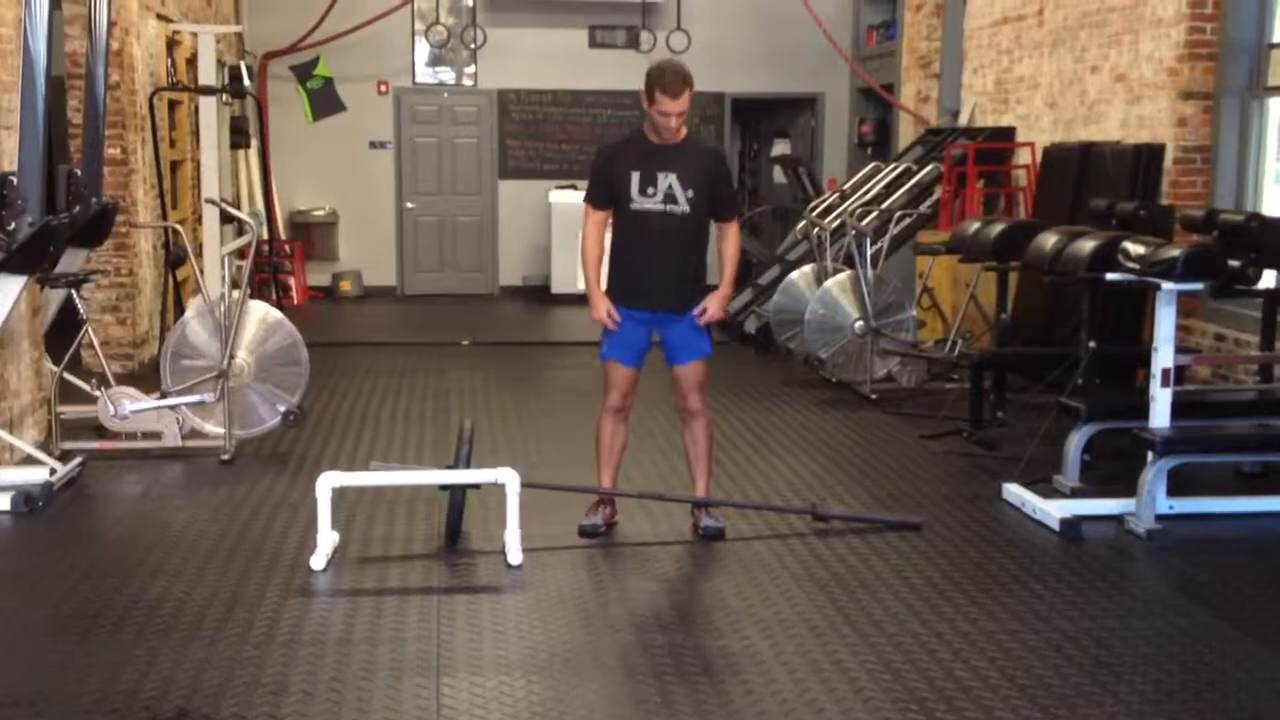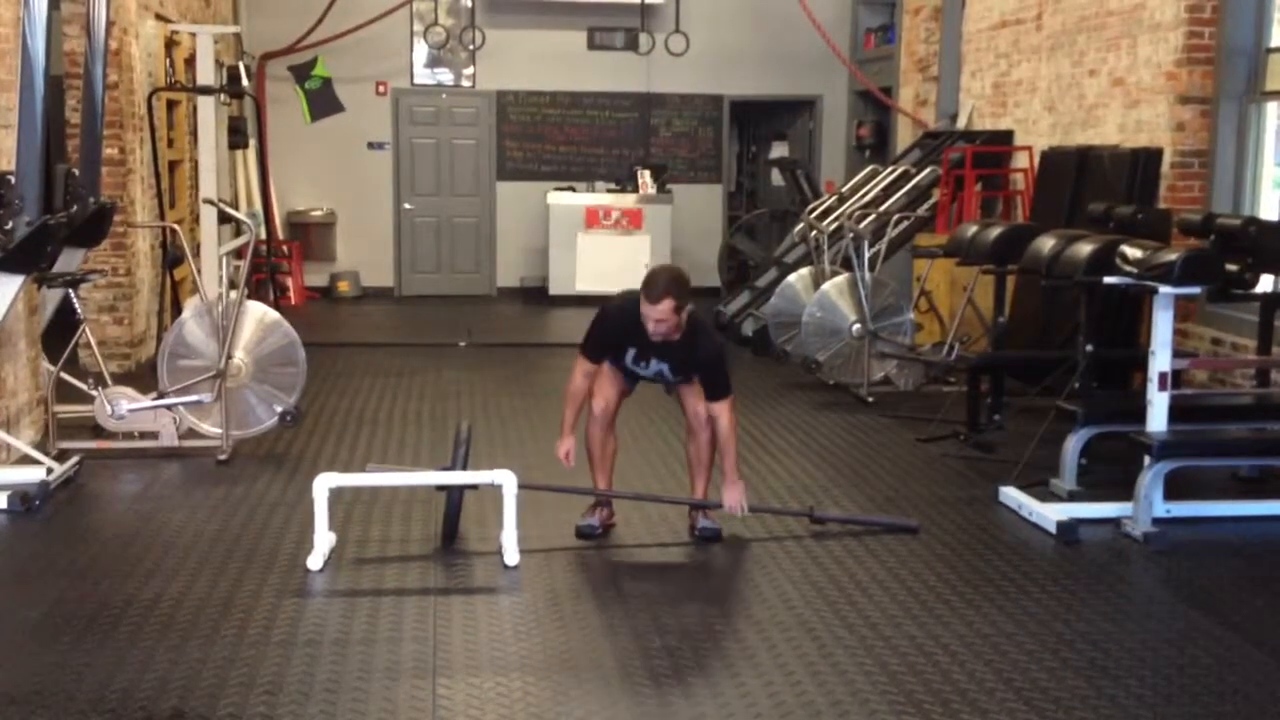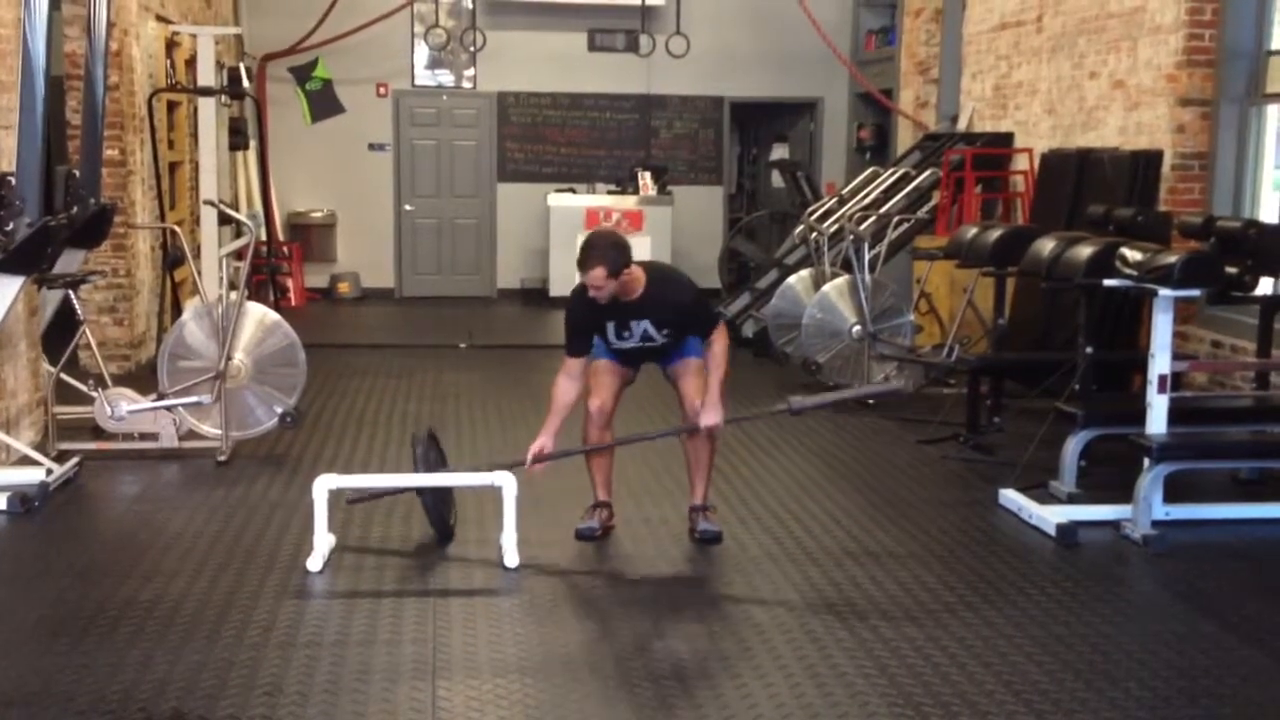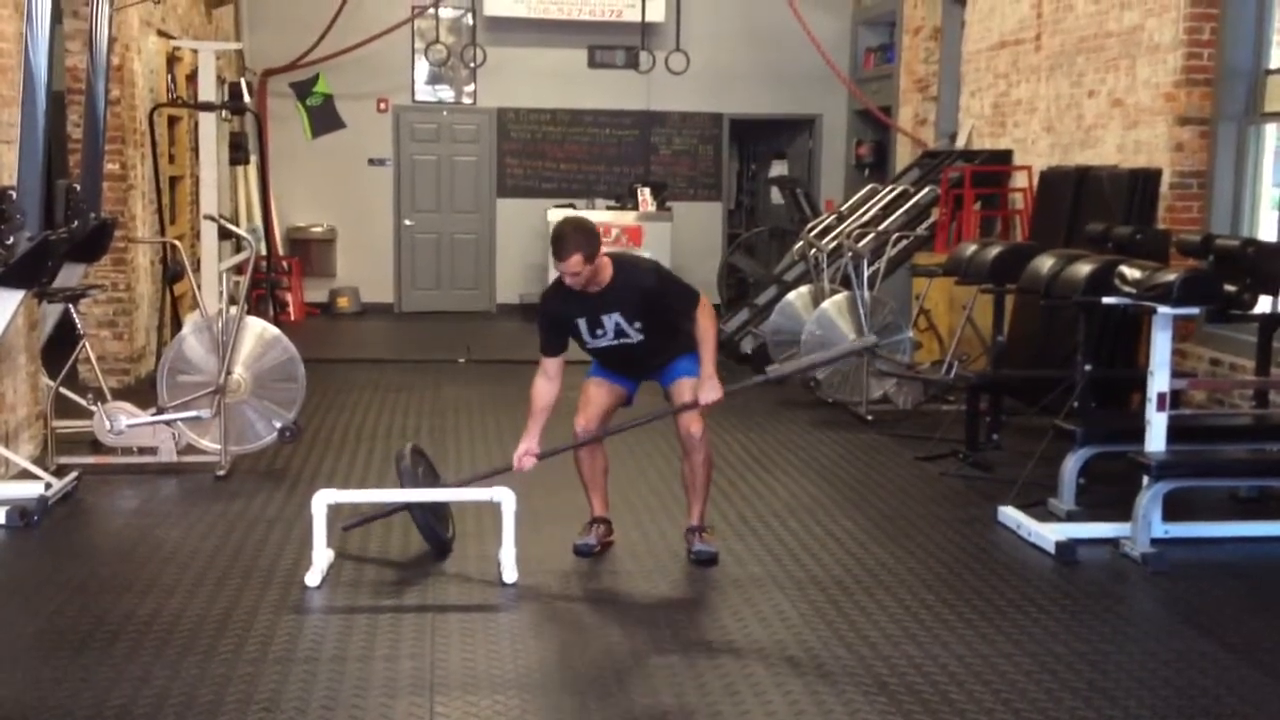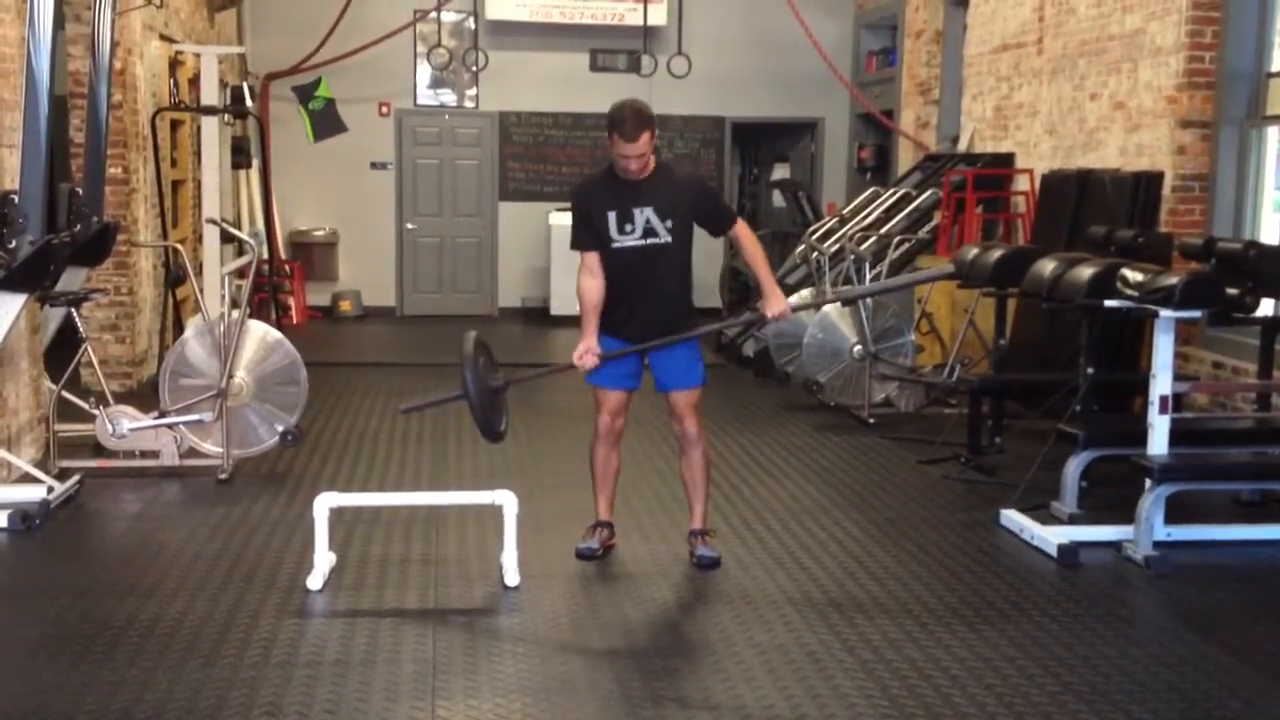
dt=1s
person 1, frame 1
left shoulder: (709, 160)
right shoulder: (614, 157)
left elbow: (729, 228)
right elbow: (594, 225)
left wrist: (723, 290)
right wrist: (594, 292)
left hip: (688, 306)
right hip: (626, 305)
left knee: (693, 402)
right knee: (616, 400)
left ankle: (702, 503)
right ankle: (605, 501)
person 1, frame 2
left shoulder: (704, 343)
right shoulder: (616, 314)
left elbow: (722, 414)
right elbow: (584, 372)
left wrist: (732, 480)
right wrist: (567, 432)
left hip: (680, 370)
right hip: (624, 362)
left knee: (701, 415)
right knee: (600, 408)
left ankle: (699, 508)
right ankle: (602, 504)
person 1, frame 3
left shoulder: (674, 288)
right shoulder: (582, 302)
left elbow: (718, 335)
right elbow: (571, 374)
left wrist: (713, 400)
right wrist: (548, 434)
left hip: (677, 343)
right hip: (617, 348)
left knee: (698, 411)
right knee: (597, 408)
left ankle: (699, 508)
right ankle: (602, 506)
person 1, frame 4
left shoulder: (645, 277)
right shoulder: (556, 301)
left elbow: (702, 310)
right elbow: (549, 372)
left wrist: (708, 375)
right wrist: (531, 436)
left hip: (672, 355)
right hip: (614, 364)
left knee: (692, 431)
right knee: (585, 426)
left ankle: (696, 528)
right ankle: (600, 522)
person 1, frame 5
left shoulder: (684, 188)
right shoulder: (590, 195)
left elbow: (740, 233)
right elbow: (591, 270)
left wrist: (770, 290)
right wrist: (589, 335)
left hip: (675, 329)
right hip: (615, 332)
left knee: (688, 427)
right knee: (607, 425)
left ankle: (699, 530)
right ankle: (603, 524)
